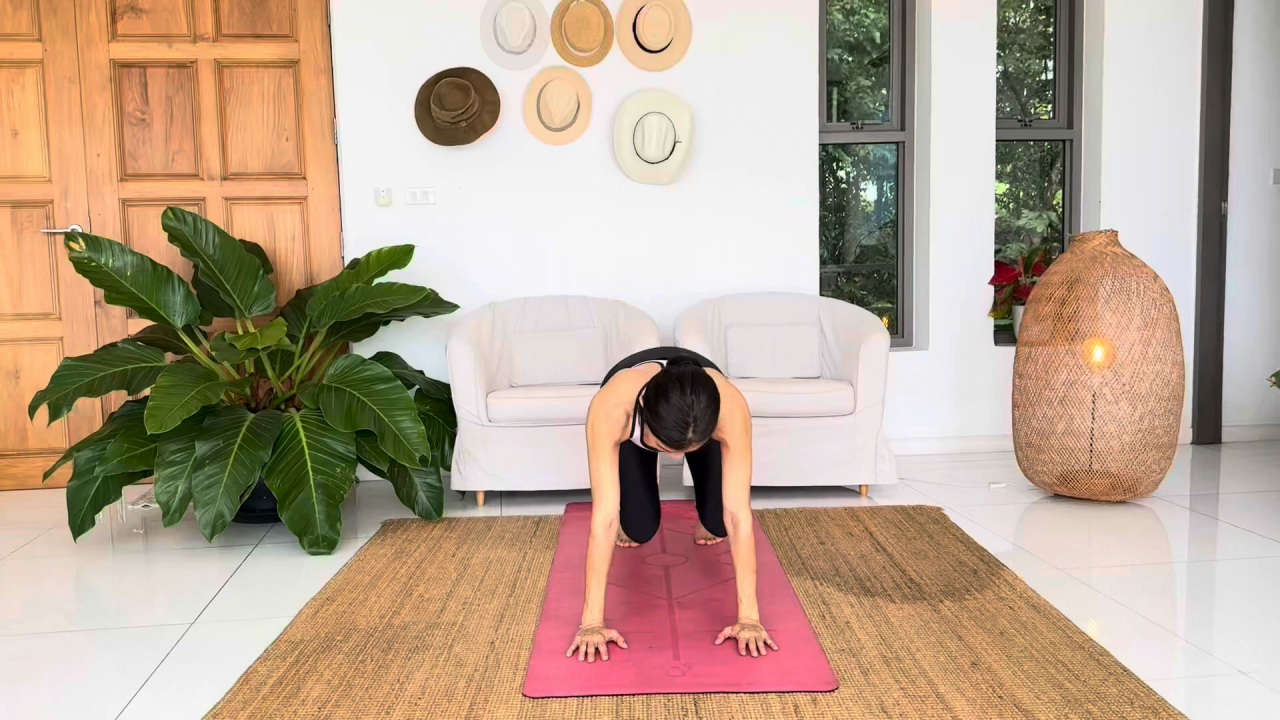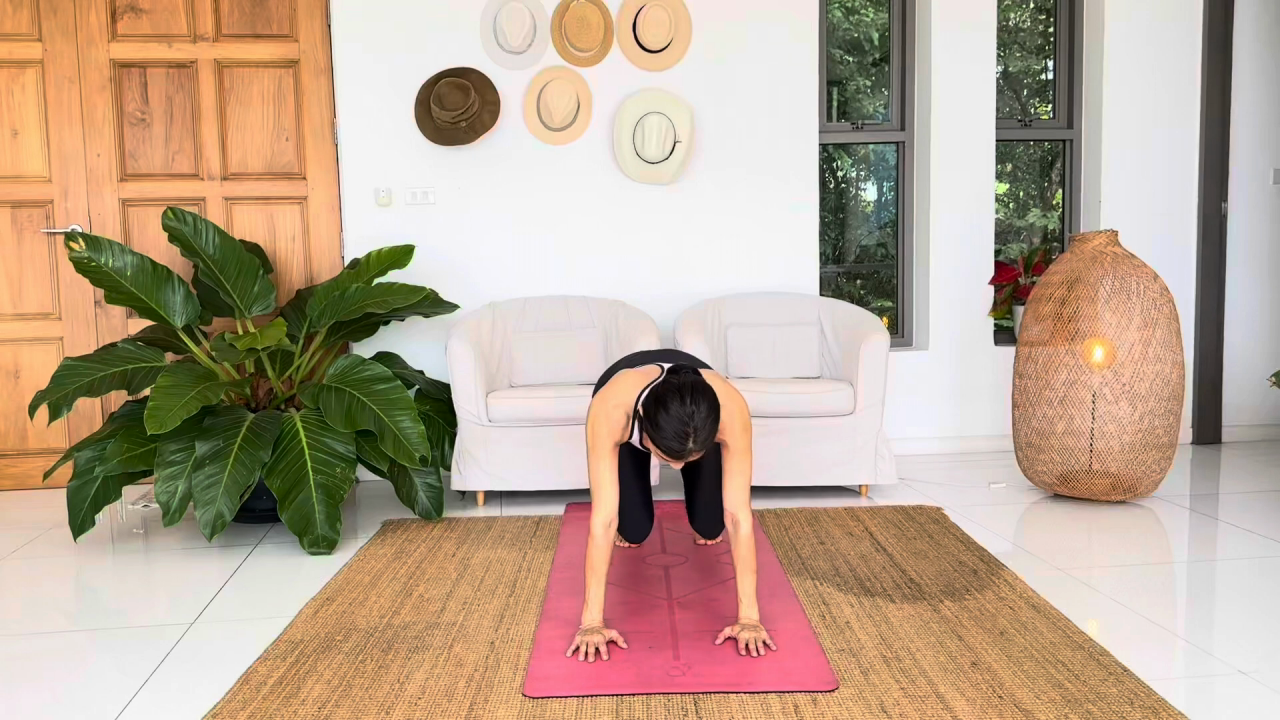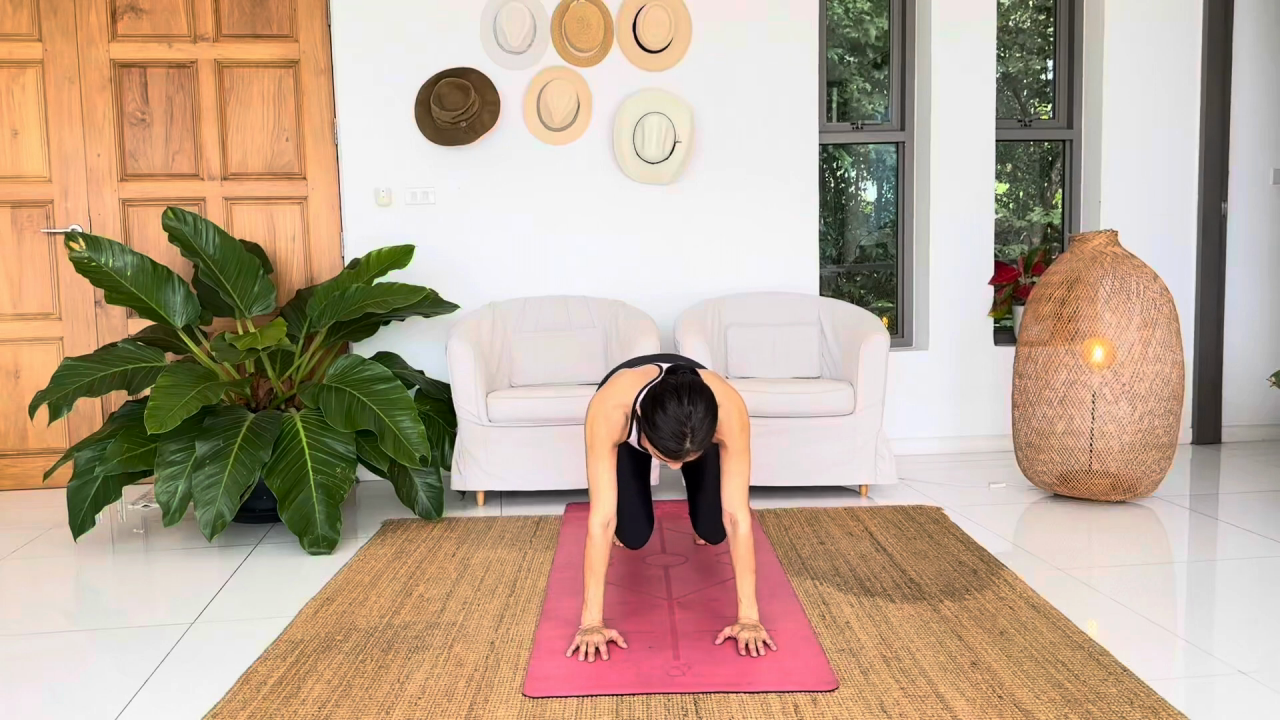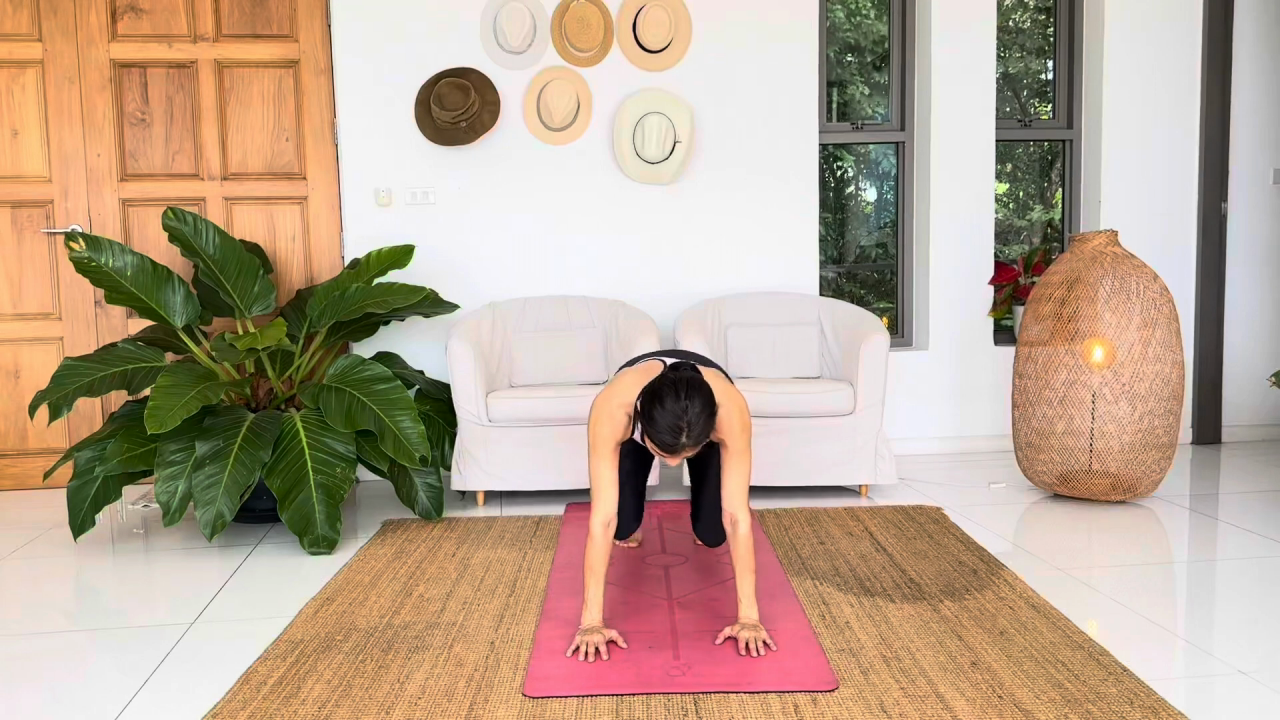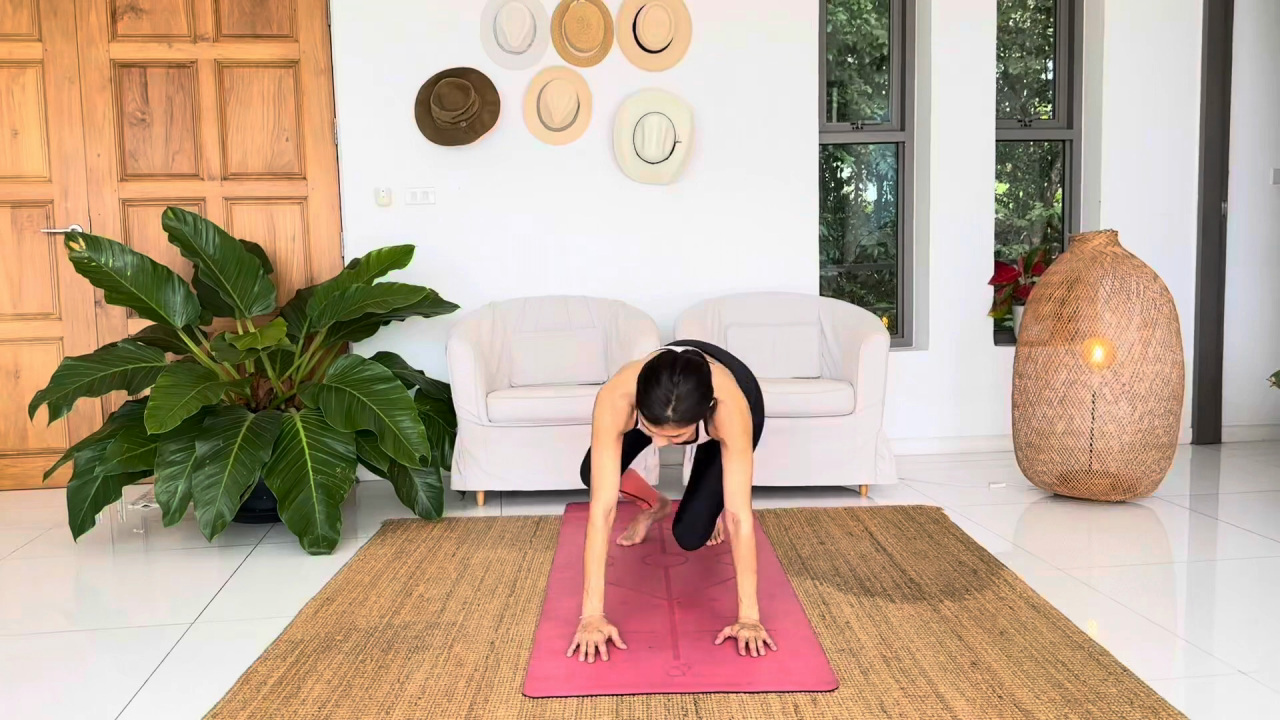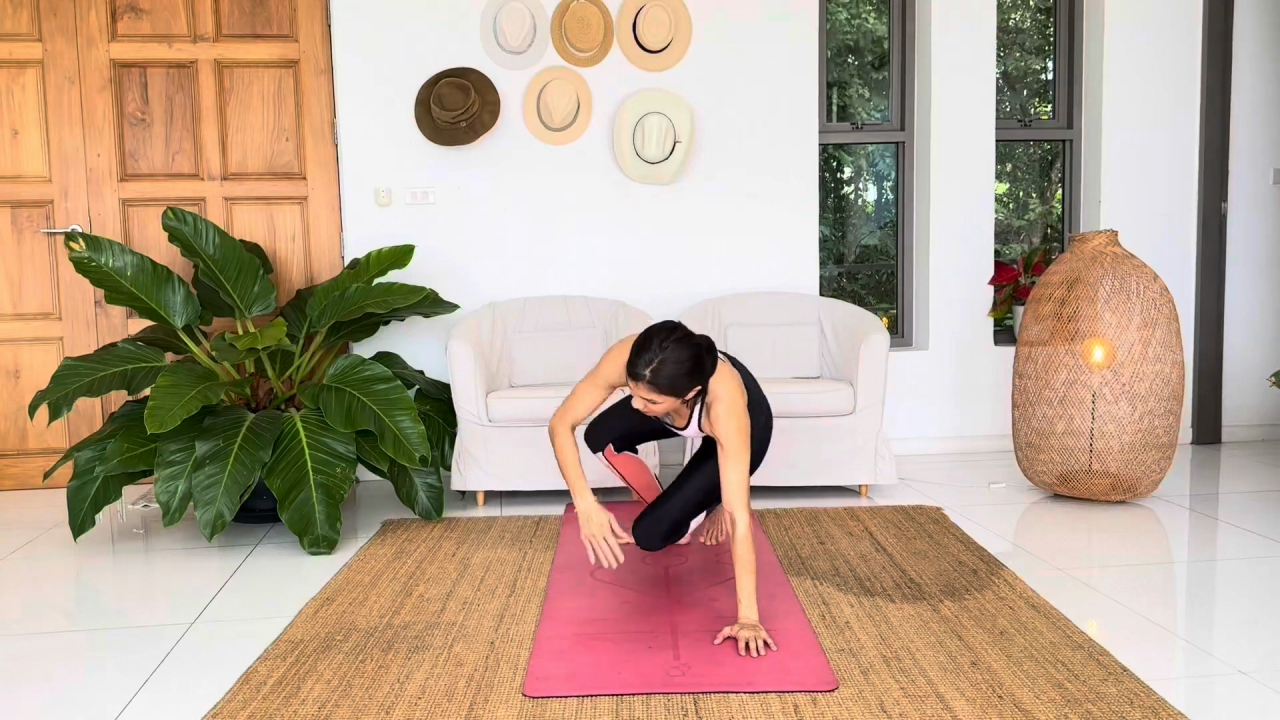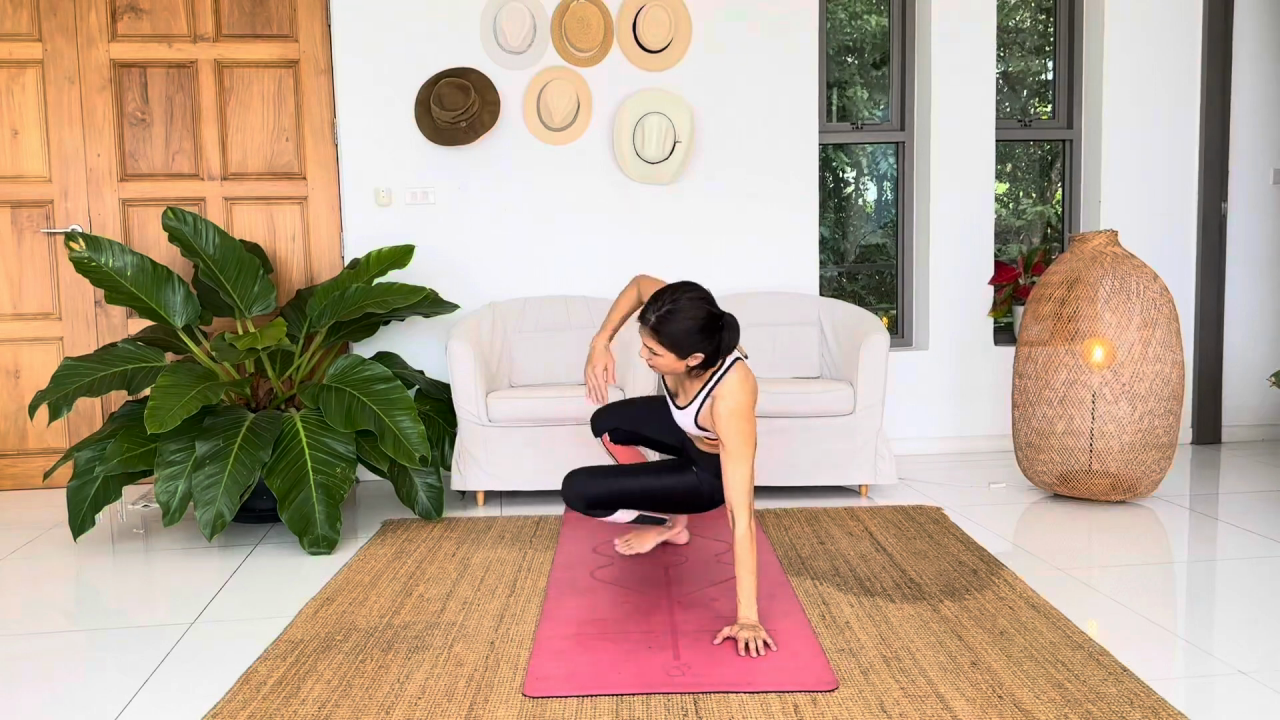
dt=0.2s
person 1, frame 1
left shoulder: (730, 407)
right shoulder: (612, 406)
left elbow: (739, 515)
right elbow: (603, 518)
left wrist: (749, 616)
right wrist: (592, 620)
left hip: (698, 414)
left knee: (719, 524)
right knee: (639, 530)
left ankle: (708, 517)
person 1, frame 2
left shoulder: (730, 408)
right shoulder: (611, 408)
left elbow: (739, 515)
right elbow: (602, 519)
left wrist: (749, 617)
right wrist: (592, 620)
left hip: (699, 399)
left knee: (710, 525)
right knee: (634, 530)
right ankle: (630, 515)
person 1, frame 3
left shoulder: (727, 407)
right shoulder: (610, 408)
left elbow: (737, 515)
right elbow: (601, 519)
left wrist: (749, 616)
right wrist: (591, 620)
left hip: (697, 418)
right hip: (629, 411)
left knee: (713, 531)
right knee: (633, 535)
person 1, frame 4
left shoulder: (728, 407)
right shoulder: (613, 406)
left elbow: (737, 516)
right elbow: (602, 519)
left wrist: (748, 616)
right wrist: (591, 620)
left hip: (701, 406)
left knee: (712, 533)
right knee: (624, 527)
left ankle: (706, 507)
right ankle: (633, 524)
person 1, frame 5
left shoulder: (730, 405)
right shoulder: (618, 395)
left elbow: (741, 517)
right elbow: (601, 509)
left wrist: (749, 616)
right wrist: (592, 614)
right hip: (656, 386)
left knee: (690, 534)
right knee: (594, 474)
left ankle: (715, 504)
right ankle: (655, 507)
person 1, frame 6
left shoulder: (725, 401)
right shoulder: (631, 360)
left elbow: (739, 515)
right elbow: (561, 423)
left wrist: (748, 617)
right wrist: (585, 504)
left hip: (750, 427)
left knee: (651, 534)
left ankle: (712, 503)
right ankle: (662, 508)
person 1, frame 7
left shoulder: (730, 400)
right shoulder: (664, 325)
left elbow: (740, 515)
right elbow: (640, 283)
left wrist: (747, 617)
right wrist: (600, 342)
left hip: (713, 467)
right hip: (688, 429)
left knee: (576, 490)
right knee: (606, 424)
left ankle: (662, 524)
right ankle: (671, 518)
